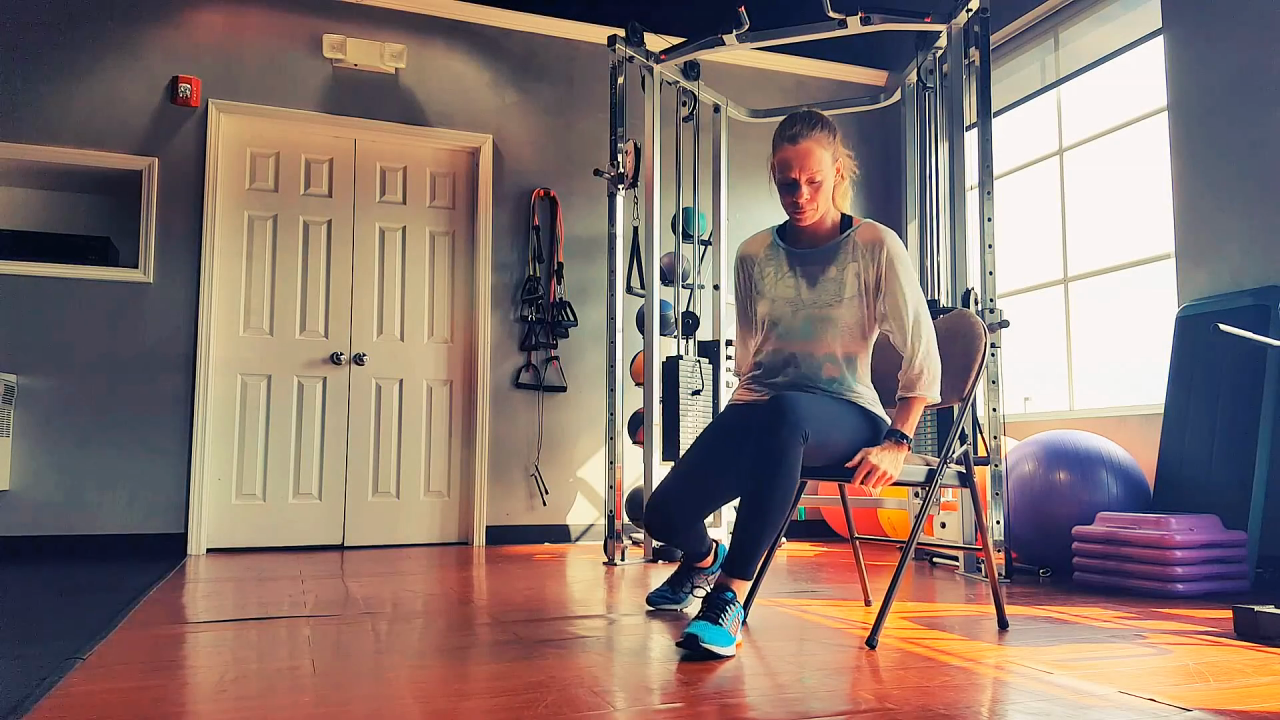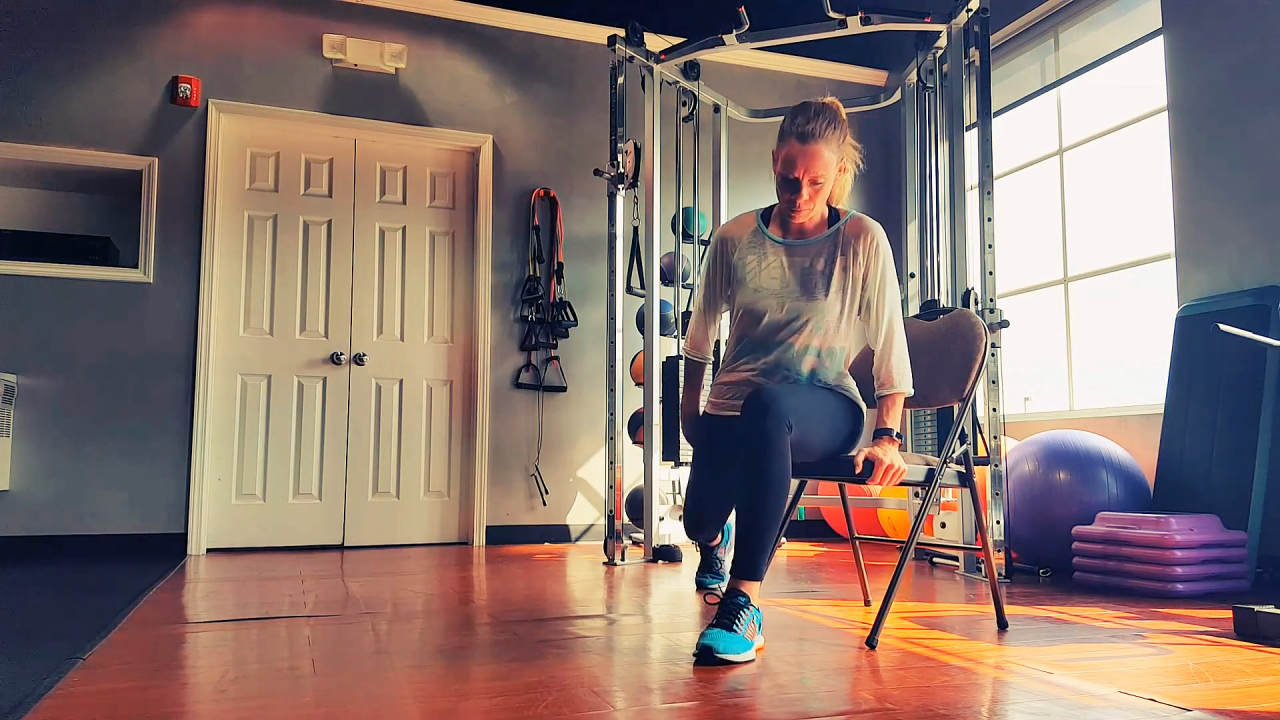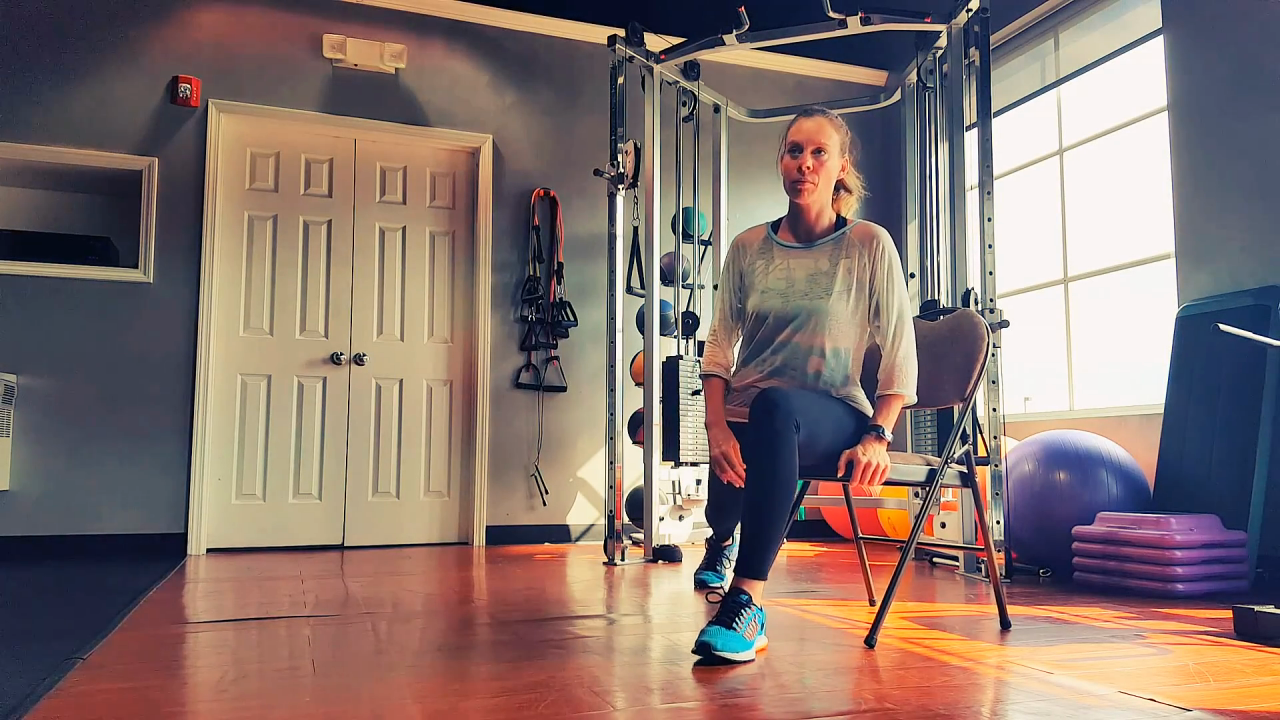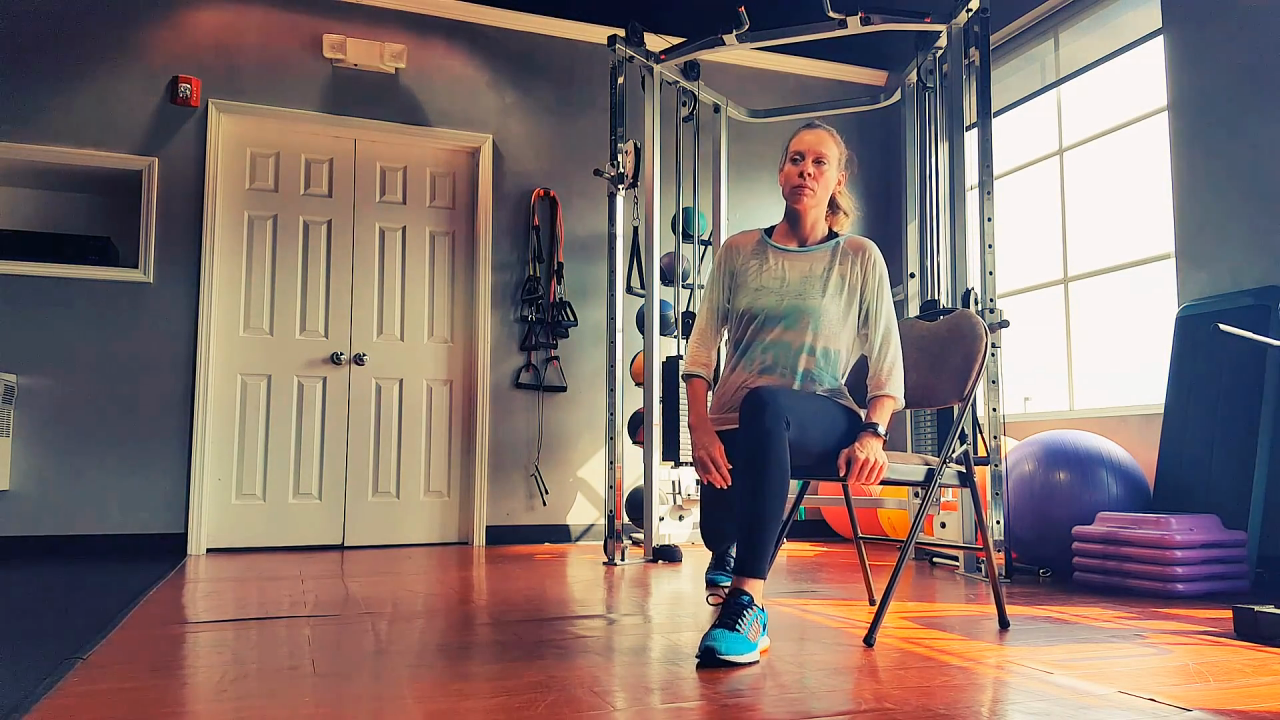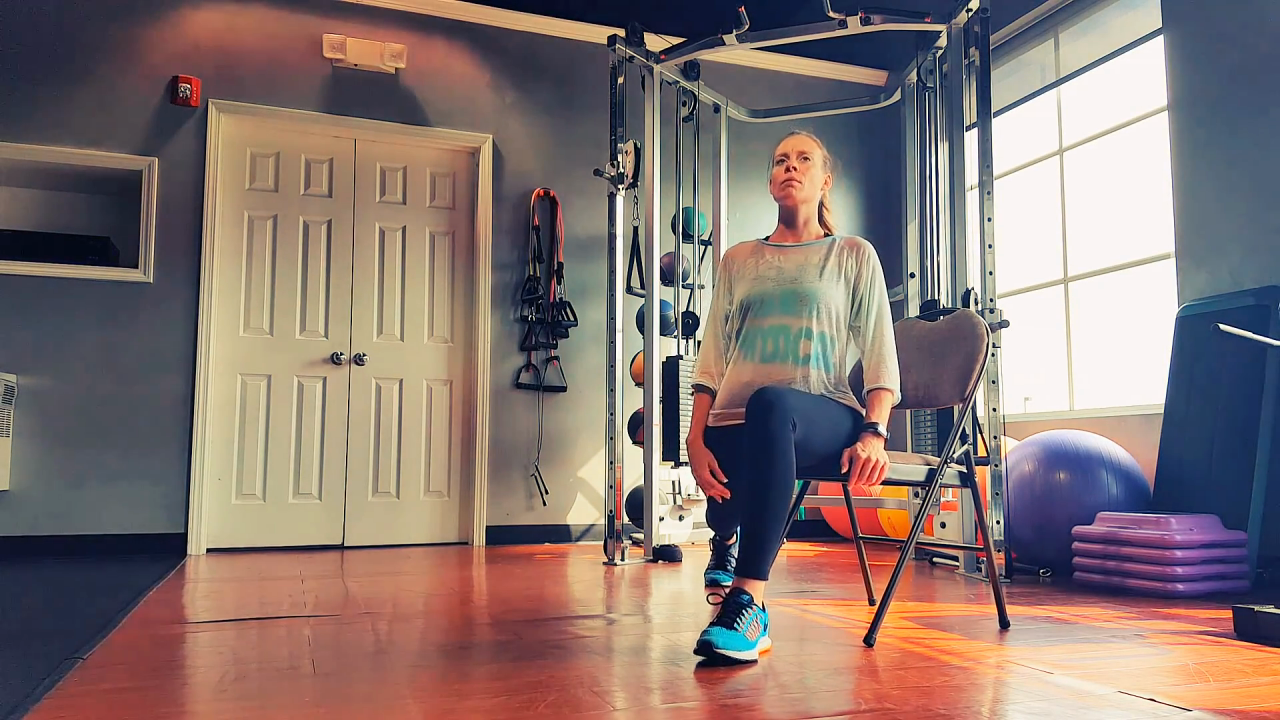
dt=1s
person 1, frame 1
left shoulder: (876, 247)
right shoulder: (753, 254)
left elbow: (923, 356)
left wrist: (896, 442)
right wrist: (746, 428)
left hip: (845, 416)
right hip: (756, 408)
left knee: (787, 413)
right knee: (665, 515)
left ankle: (729, 597)
right ankle: (704, 559)
person 1, frame 2
left shoulder: (862, 240)
right shoulder: (734, 238)
left elbow: (889, 344)
right elbow: (701, 329)
left wrist: (888, 436)
right wrist: (689, 402)
left hip: (825, 408)
right hip: (731, 408)
left knee: (766, 407)
right knee: (700, 522)
left ankle: (743, 604)
right ankle: (715, 538)
person 1, frame 3
left shoulder: (869, 245)
right shoulder: (747, 247)
left elbow: (900, 353)
right elbow: (719, 345)
left wrist: (876, 436)
right wrist: (717, 428)
left hip: (834, 416)
right hip: (746, 419)
left knee: (776, 407)
left ankle: (746, 603)
right ankle: (722, 542)
person 1, frame 4
left shoulder: (860, 257)
right shoulder: (738, 251)
left elbow: (887, 360)
right elbow: (701, 347)
left wrist: (872, 434)
right wrist: (700, 428)
left hip: (821, 417)
right hip: (734, 425)
left knee: (764, 405)
right knee: (720, 533)
left ankle: (747, 604)
right ankle: (730, 546)
person 1, frame 5
left shoulder: (853, 254)
right shoulder: (738, 259)
left elbow: (881, 355)
right elbow: (711, 357)
left wrist: (873, 433)
right wrist: (695, 440)
left hip: (823, 417)
right hip: (735, 424)
left knee: (771, 404)
right knee: (726, 520)
left ankle: (748, 603)
right ankle: (727, 540)
